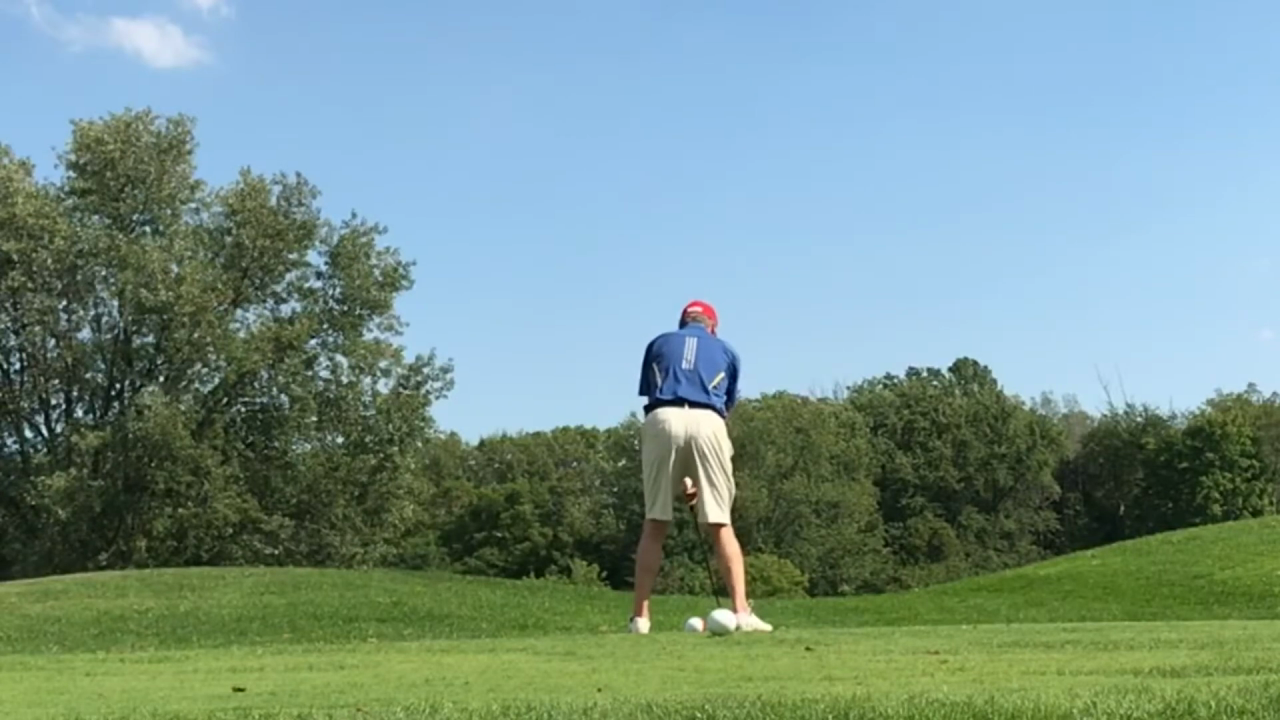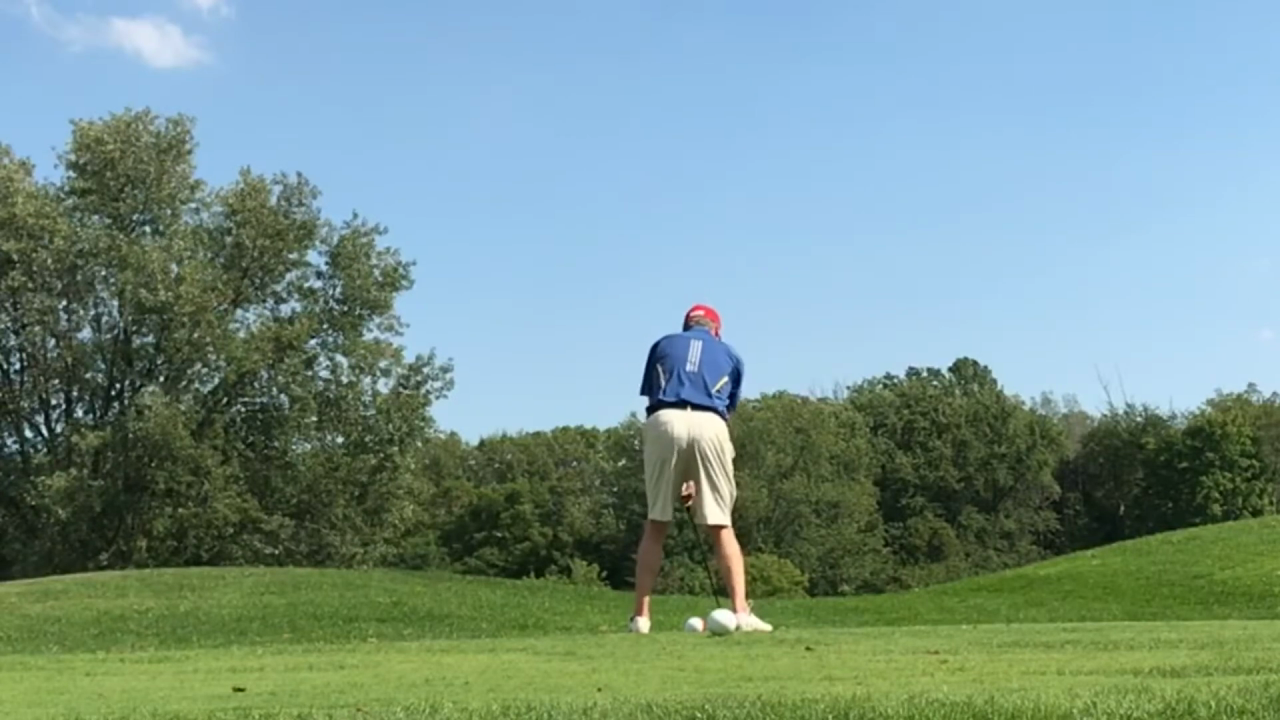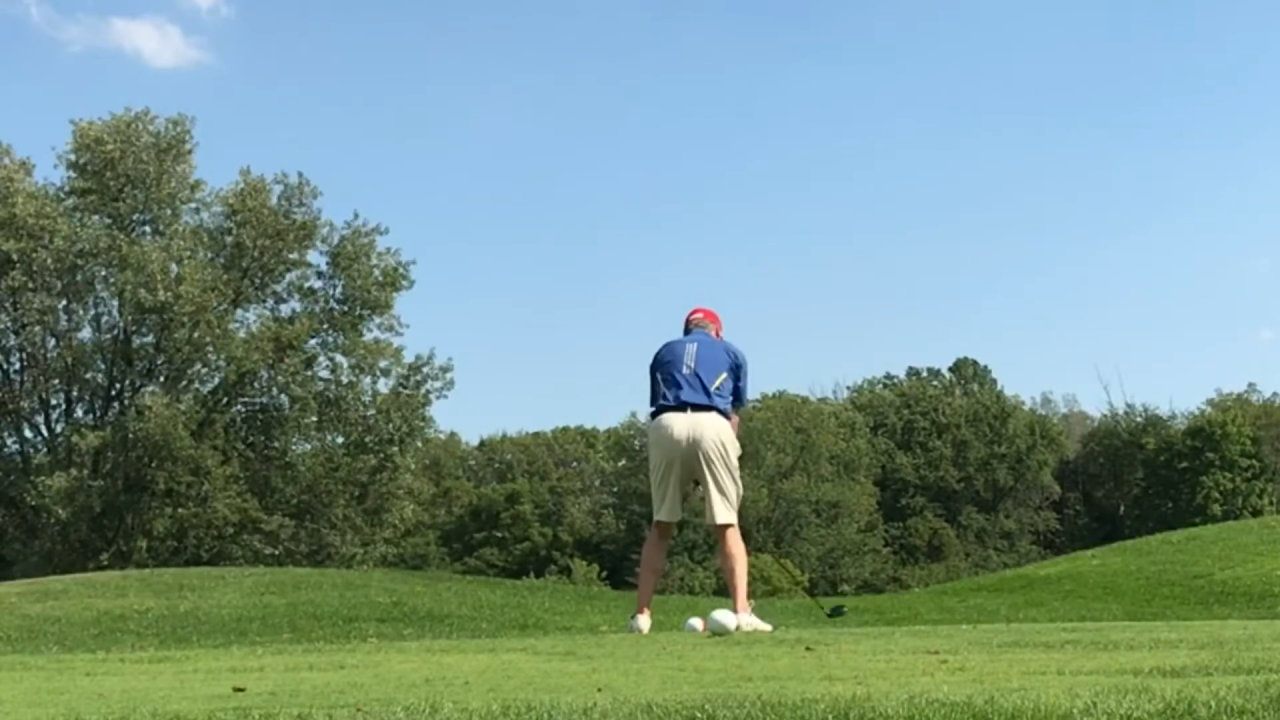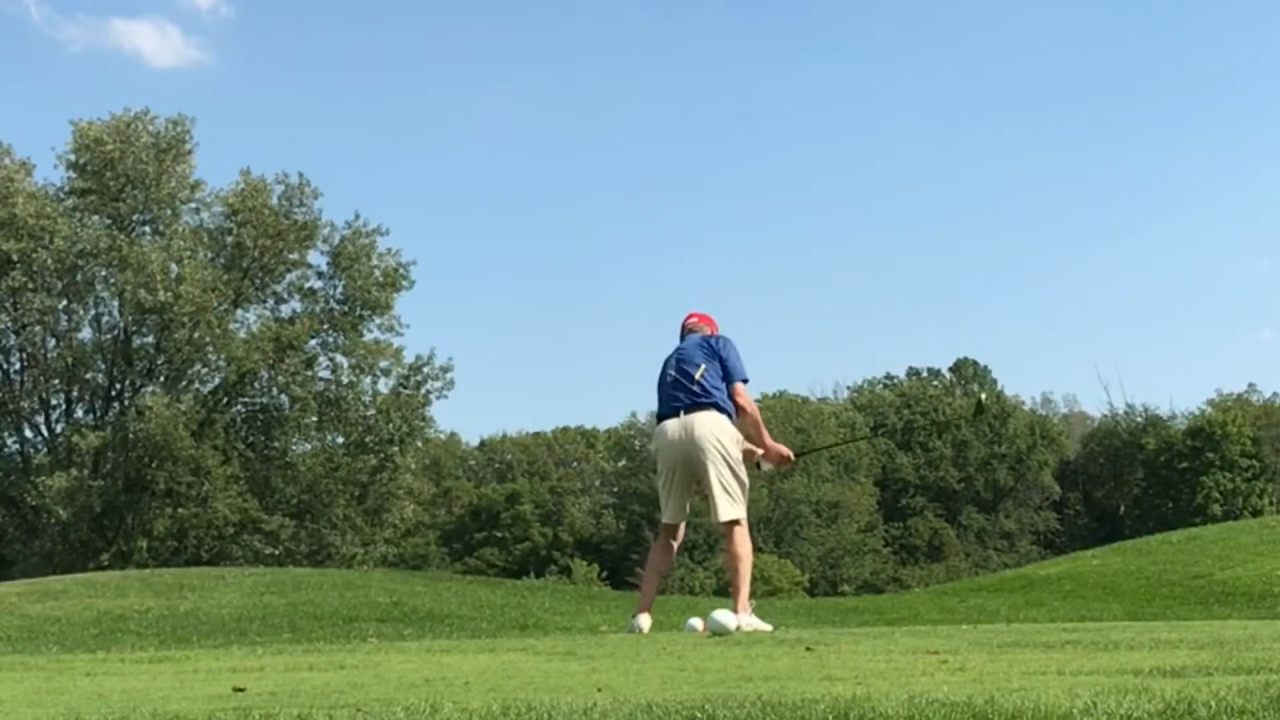
dt=0.2s
person 1, frame 1
left shoulder: (658, 344)
right shoulder: (727, 352)
left wrist: (679, 473)
right wrist: (699, 479)
left hip: (662, 421)
right hip: (706, 424)
left knee: (654, 525)
right knee: (720, 525)
left ankle: (640, 616)
right ankle: (742, 612)
person 1, frame 2
left shoulder: (663, 345)
right shoulder: (731, 356)
right wrist: (696, 481)
left hip: (664, 423)
right hip: (709, 427)
left knee: (656, 525)
right knee: (721, 526)
left ankle: (640, 616)
right ankle: (741, 612)
person 1, frame 3
left shoulder: (664, 352)
right shoulder: (731, 353)
left wrist: (688, 475)
right wrist: (706, 477)
left hip: (666, 427)
right hip: (712, 427)
left knee: (661, 527)
right knee: (727, 526)
left ankle: (641, 615)
right ankle: (742, 612)
person 1, frame 4
left shoulder: (669, 362)
right shoulder: (719, 344)
right elbow: (741, 400)
left wrist: (748, 449)
right wrist: (767, 444)
left hip: (667, 433)
right hip: (709, 427)
left knee: (670, 530)
right knee: (735, 524)
left ankle: (642, 614)
right ankle: (742, 612)
